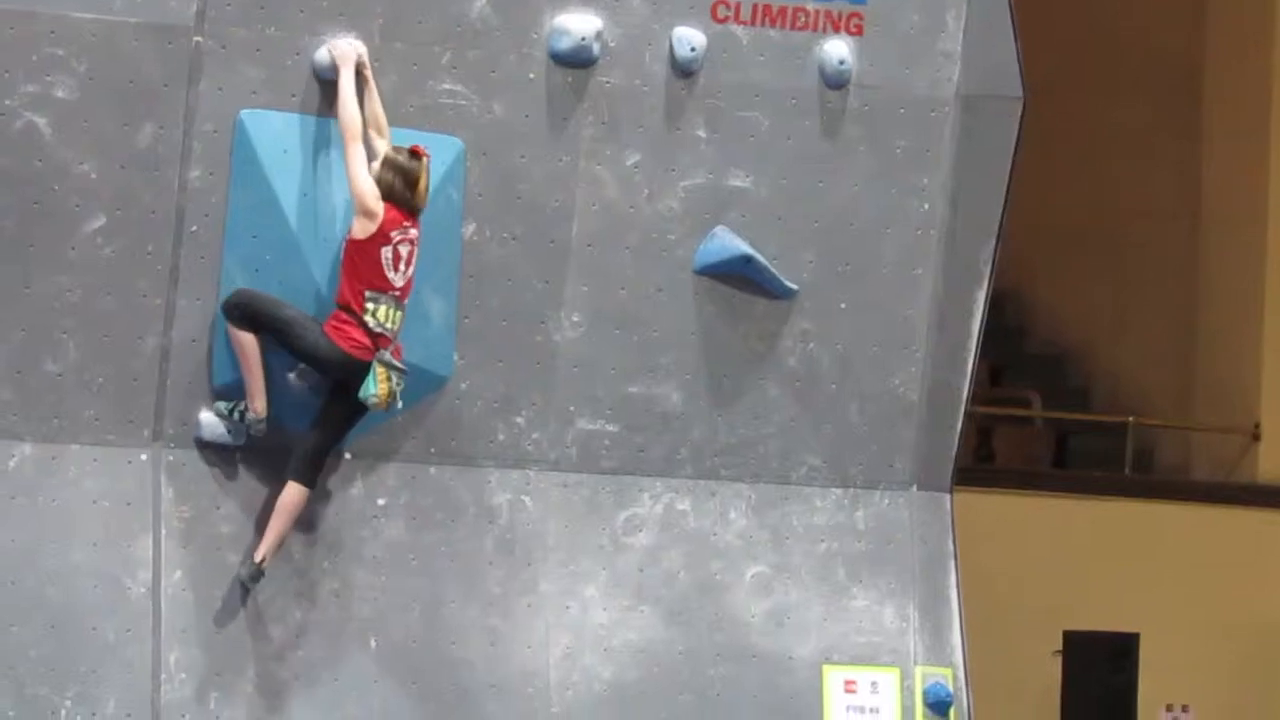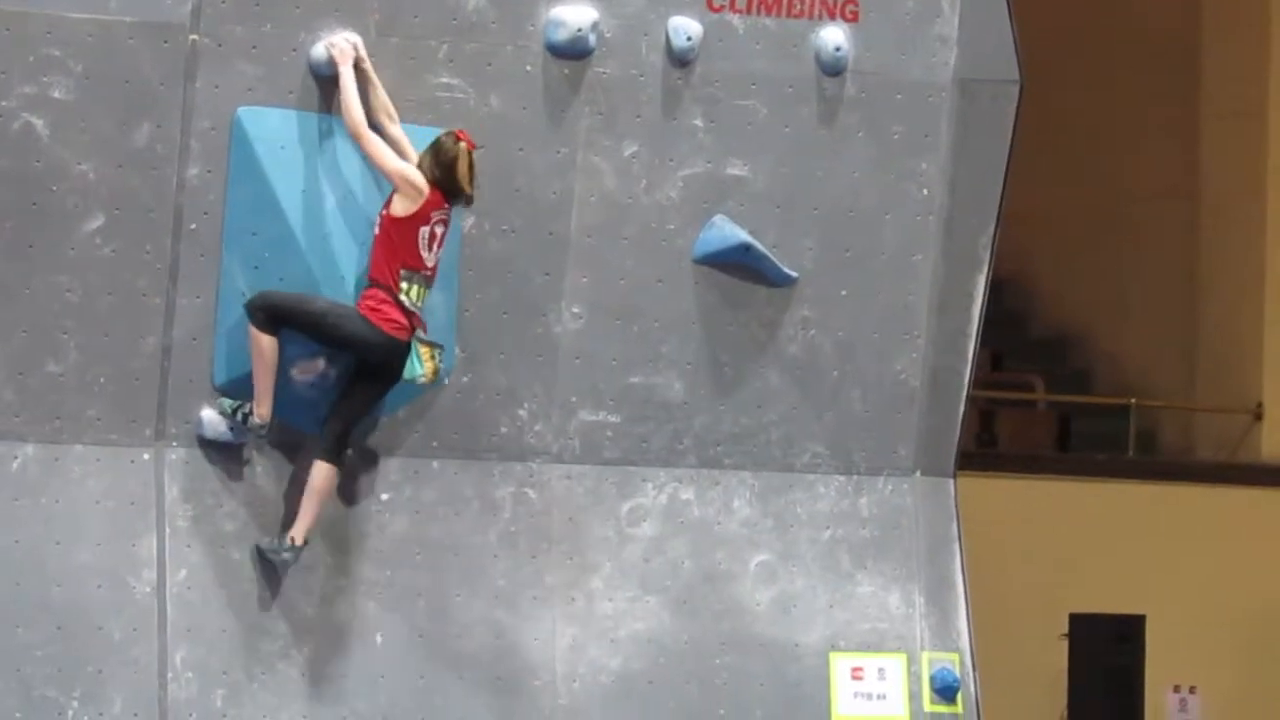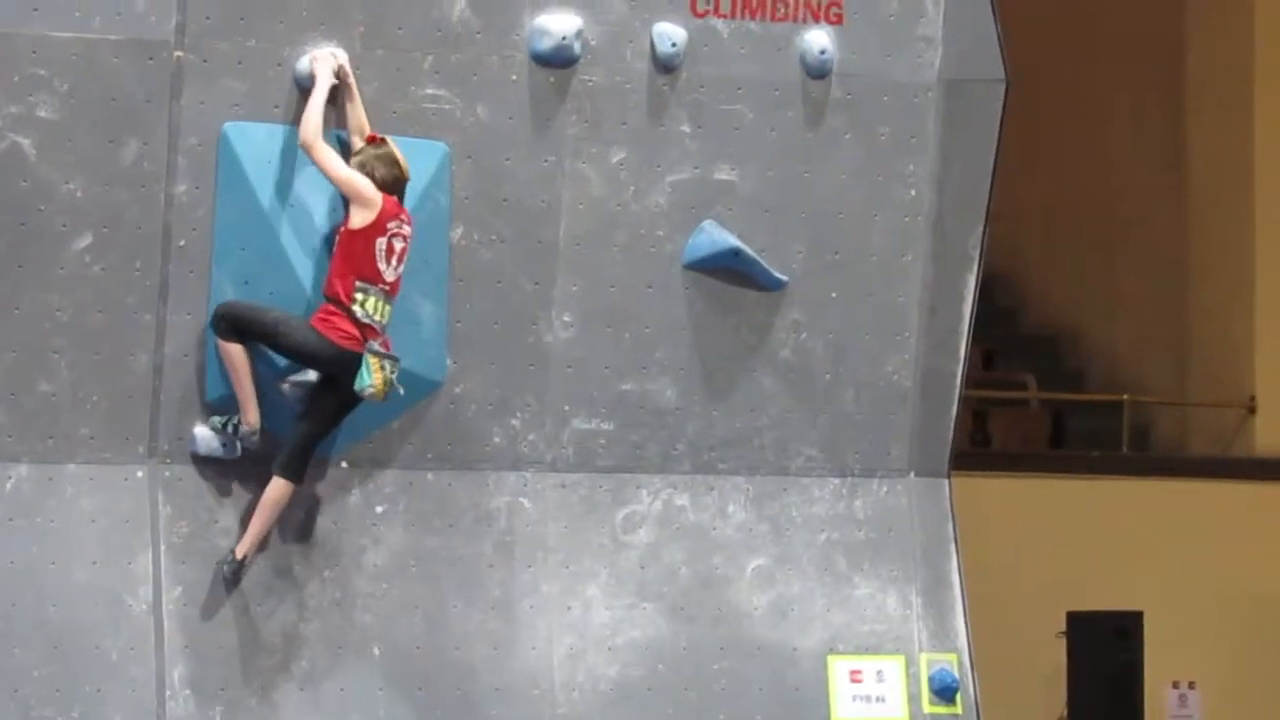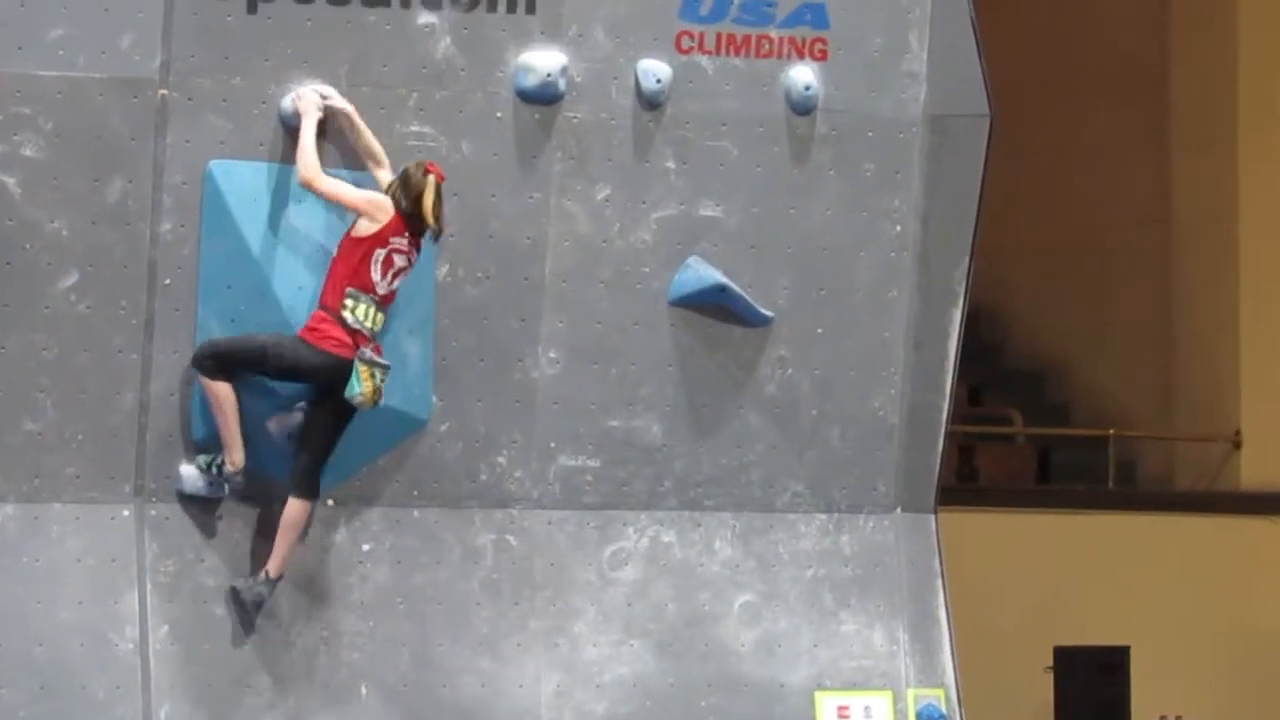
dt=1s
person 1, frame 1
left shoulder: (373, 212)
right shoulder: (409, 220)
left elbow: (353, 137)
right elbow: (378, 138)
left wrist: (347, 69)
right wrist: (366, 74)
left hip: (342, 350)
right hip: (376, 366)
left knee: (240, 304)
right knee: (309, 457)
left ankle: (254, 412)
right ankle: (258, 560)
person 1, frame 2
left shoulder: (415, 184)
right shoulder: (437, 202)
left elbow: (358, 127)
right elbow: (383, 121)
left wrist: (344, 66)
right wrist: (362, 66)
left hip: (375, 329)
right hip: (397, 343)
left knee: (264, 308)
right knee: (335, 434)
left ankle: (256, 416)
right ankle: (293, 542)
person 1, frame 3
left shoulder: (371, 198)
right shoulder: (400, 215)
left elbow: (310, 142)
right elbow: (364, 141)
left wrist: (322, 81)
right wrist: (348, 85)
left hip: (333, 342)
right hip: (364, 357)
left knee: (226, 316)
right knee: (297, 451)
left ankle: (247, 423)
right ankle: (242, 554)
person 1, frame 4
left shoulder: (382, 210)
right shoulder: (414, 231)
left elbow: (310, 176)
right elbow: (380, 163)
left wrist: (309, 117)
right wrist: (346, 114)
left hip: (323, 350)
right hip: (359, 368)
left knee: (210, 356)
right knee: (307, 470)
left ankle: (232, 464)
right ankle: (266, 578)
